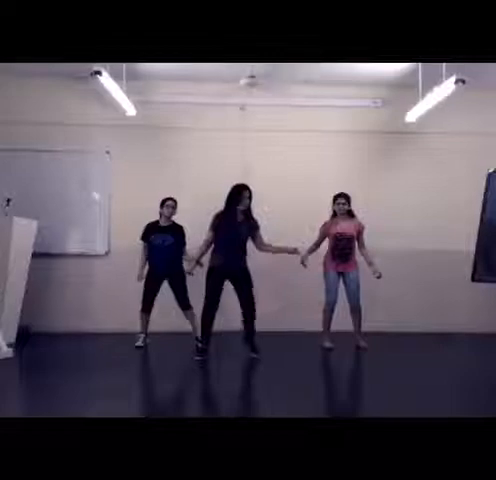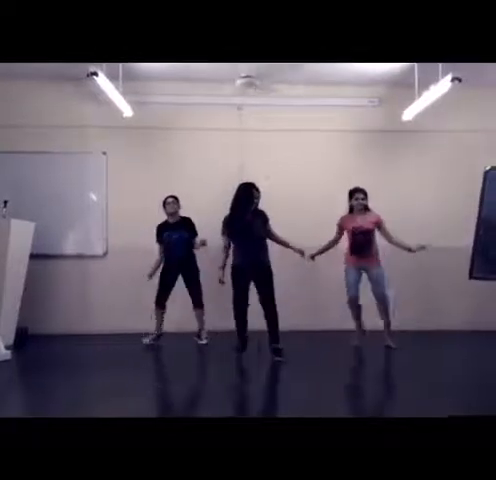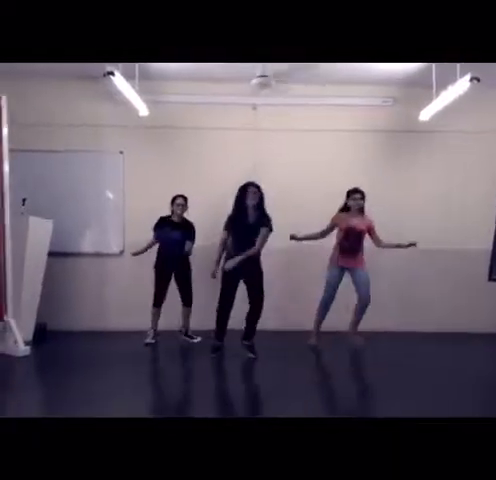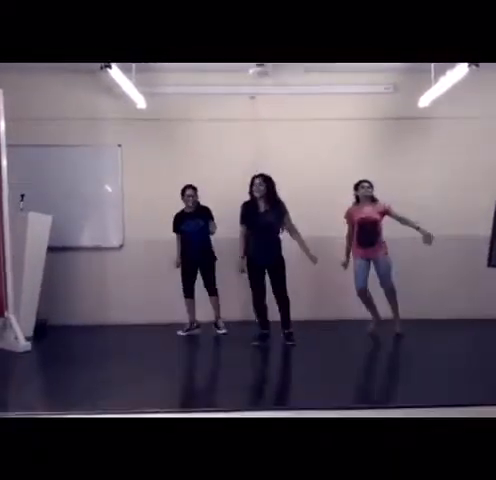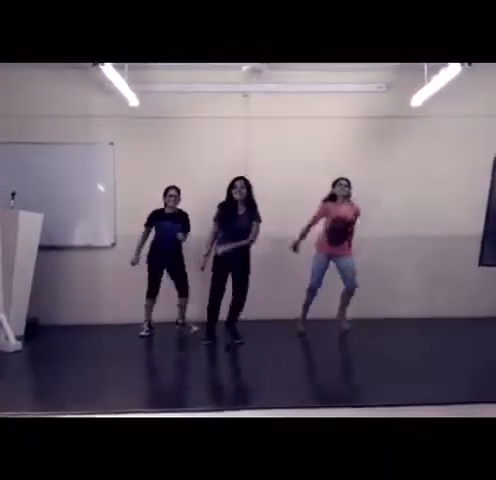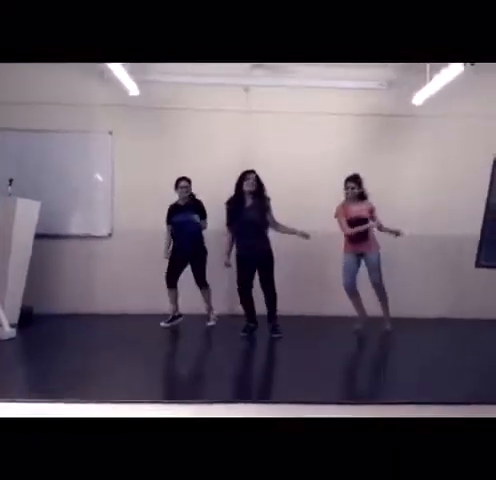
dt=0.7s
person 1, frame 1
left shoulder: (250, 222)
right shoulder: (220, 218)
left elbow: (261, 246)
right elbow: (208, 241)
left wrist: (287, 250)
right wrist: (195, 261)
left hip: (239, 268)
right hip: (217, 267)
left knee: (248, 305)
right knee: (210, 305)
left ankle: (250, 341)
right ankle: (203, 345)
person 1, frame 2
left shoulder: (260, 216)
right shoulder: (230, 220)
left elbow: (271, 235)
right elbow: (225, 246)
left wrist: (293, 248)
right wrist: (222, 268)
left hip: (261, 265)
right hip: (240, 267)
left knee: (269, 304)
right knee: (240, 305)
left ankle: (275, 345)
right ankle: (241, 341)
person 1, frame 3
left shoulder: (264, 220)
right shoulder: (233, 218)
left elbow: (258, 247)
right elbow: (223, 242)
left wrist: (237, 259)
right wrist: (216, 264)
left hip: (252, 266)
right hip: (230, 265)
left knee: (256, 303)
right knee: (225, 304)
left ankle: (248, 340)
right ankle: (218, 342)
person 1, frame 4
left shoulder: (278, 207)
right shoulder: (247, 208)
left elbow: (292, 231)
right elbow: (243, 234)
left wrist: (307, 251)
right wrist: (242, 257)
left hip: (274, 256)
right hip: (254, 257)
left knee: (280, 293)
right knee: (258, 294)
left ankle: (287, 331)
right ankle: (264, 331)
person 1, frame 5
left shoulder: (252, 212)
right shoulder: (223, 208)
left elbow: (252, 238)
right elbow: (214, 233)
left wrist: (230, 246)
right wrist: (206, 255)
left hip: (240, 257)
right hip: (221, 257)
left knee: (240, 293)
right knee: (215, 294)
left ankle: (231, 325)
right ankle: (210, 332)
person 1, frame 6
left shoulder: (262, 203)
right shoulder: (233, 204)
left elbow: (274, 225)
right elbow: (231, 231)
left wrist: (297, 232)
right wrist: (228, 254)
left hip: (262, 252)
right hip: (243, 252)
left knee: (268, 287)
right knee: (244, 287)
left ankle: (273, 324)
right ankle: (251, 322)
person 2, frame 1
left shoulder: (357, 225)
right shoulder: (328, 225)
left elbow: (362, 248)
right elbow: (317, 244)
left wrist: (372, 265)
right wrist: (306, 254)
left hip: (350, 267)
right hip: (332, 266)
left knee: (355, 302)
right knee: (331, 301)
left ankle: (358, 337)
right ankle: (326, 337)
person 2, frame 2
left shoulder: (374, 218)
right shoulder: (344, 220)
left elbow: (389, 237)
right elbow: (335, 240)
left wrist: (409, 248)
right wrist: (318, 252)
left hip: (372, 262)
right hip: (352, 263)
left knee: (381, 296)
right knee: (353, 296)
left ankle: (388, 335)
right ankle: (359, 331)
person 2, frame 3
left shoulder: (367, 222)
right shoulder: (339, 217)
left elbow: (379, 243)
right elbow: (323, 233)
left wrist: (401, 245)
right wrist: (300, 238)
left hip: (357, 264)
right hip: (337, 262)
left knee: (365, 298)
right knee: (327, 297)
left ankle: (353, 330)
right ankle: (315, 332)
person 2, frame 4
left shoulder: (380, 208)
right shoulder: (351, 212)
left elbow: (401, 219)
right elbow: (350, 235)
left wrist: (422, 231)
right wrist: (347, 257)
left hip: (379, 253)
right hip: (360, 255)
left knee: (387, 286)
right knee: (360, 288)
left ankle: (397, 320)
right ankle: (375, 317)
person 2, frame 5
left shoulder: (355, 209)
right shoulder: (327, 207)
right elbow: (311, 224)
left wrist: (349, 246)
right wrist: (298, 241)
left hip: (343, 252)
right hip: (323, 250)
left knee: (351, 285)
right knee: (314, 285)
left ankle: (342, 315)
right ankle: (302, 319)
person 2, frame 6
left shoulder: (368, 206)
right shoulder: (341, 209)
left elbow: (378, 225)
right elbow: (347, 232)
left wrist: (391, 230)
right wrist: (368, 225)
left hip: (370, 248)
right hip: (351, 250)
left knee: (377, 282)
right knee: (348, 284)
left ankle: (387, 319)
right ankle: (361, 315)
person 3, frame 1
left shoulder: (178, 229)
right shoulder: (151, 227)
left elbow: (183, 252)
right elbow: (145, 250)
right wrist: (141, 269)
left hip: (175, 271)
right hip: (154, 271)
left knee: (184, 302)
right knee: (147, 302)
left ankle: (197, 335)
right ankle: (143, 335)
person 3, frame 2
left shoulder: (187, 222)
right shoulder: (161, 228)
left elbow: (194, 245)
right elbow: (162, 251)
left wrist: (200, 243)
right wrist: (154, 269)
left hip: (189, 265)
right hip: (170, 266)
left knee: (197, 297)
right knee: (161, 298)
left ankle: (201, 332)
right ankle: (158, 332)
person 3, frame 3
left shoulder: (188, 226)
right shoulder: (162, 221)
left elbow: (188, 250)
right elbow: (155, 240)
left wrist: (188, 249)
right wrist: (140, 251)
left hip: (181, 265)
right hip: (163, 264)
left knee: (187, 297)
right knee: (159, 297)
left ankle: (185, 330)
right ankle: (153, 331)
person 3, frame 4
left shoulder: (204, 211)
right shoulder: (179, 217)
left elbow: (212, 232)
right elbow: (179, 239)
left wrist: (212, 226)
right wrist: (178, 256)
left hip: (205, 254)
right hip: (188, 256)
left knee: (210, 286)
right knee: (188, 288)
left ankle: (218, 321)
right ankle: (193, 324)
person 3, frame 5
left shoulder: (183, 216)
right shoulder: (156, 215)
left elbow: (185, 237)
right elbow: (145, 234)
left wrist: (182, 237)
right wrist: (137, 253)
left hip: (175, 257)
right hip: (156, 257)
left knee: (183, 287)
right knee: (153, 289)
left ankle: (182, 320)
right ankle: (147, 323)
person 3, frame 6
left shoulder: (197, 204)
right shoulder: (172, 208)
left elbow: (204, 226)
right elbow: (169, 231)
left wrist: (198, 222)
right wrist: (167, 249)
left hip: (196, 248)
right hip: (179, 248)
left knee: (200, 279)
right knee: (170, 278)
left ankle: (210, 312)
right ankle: (175, 314)
